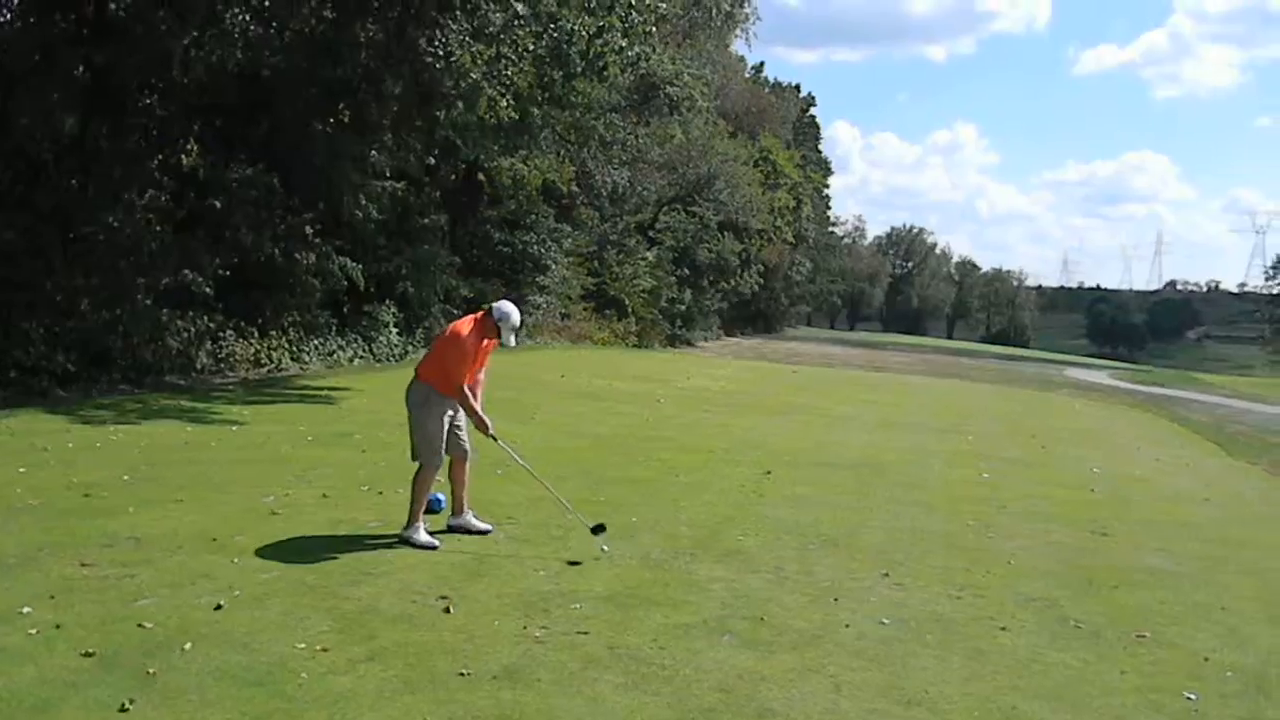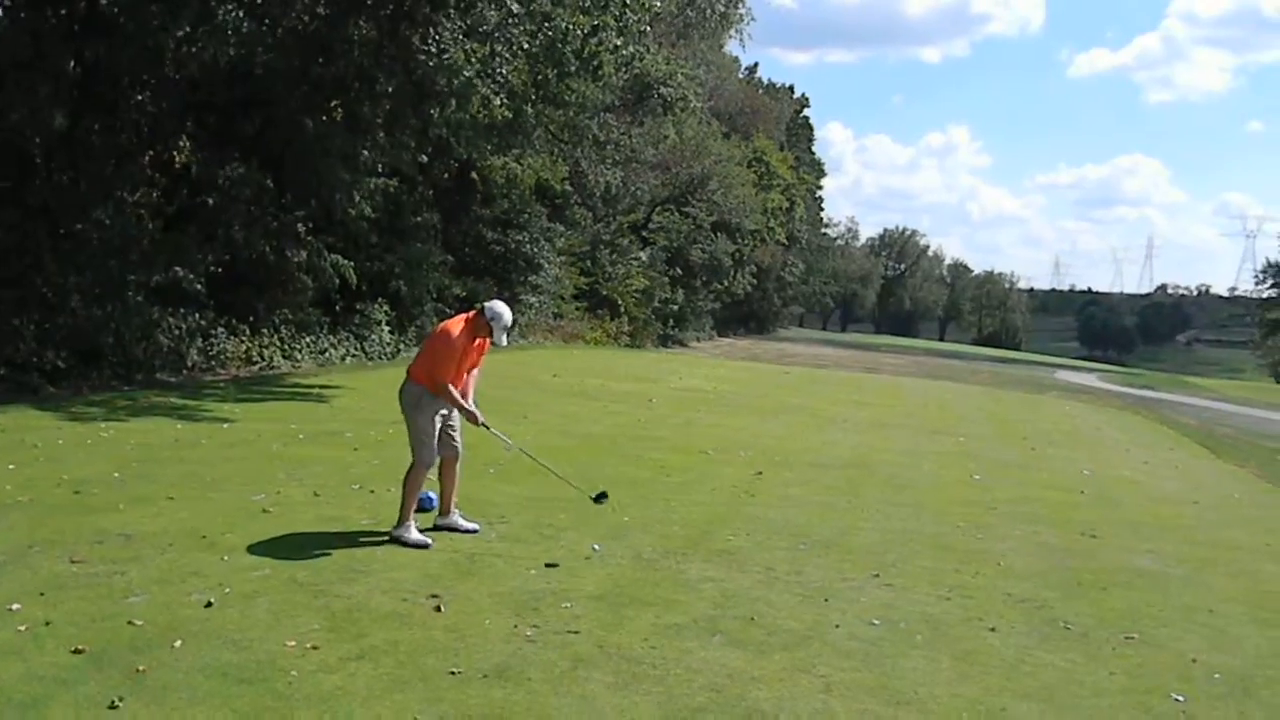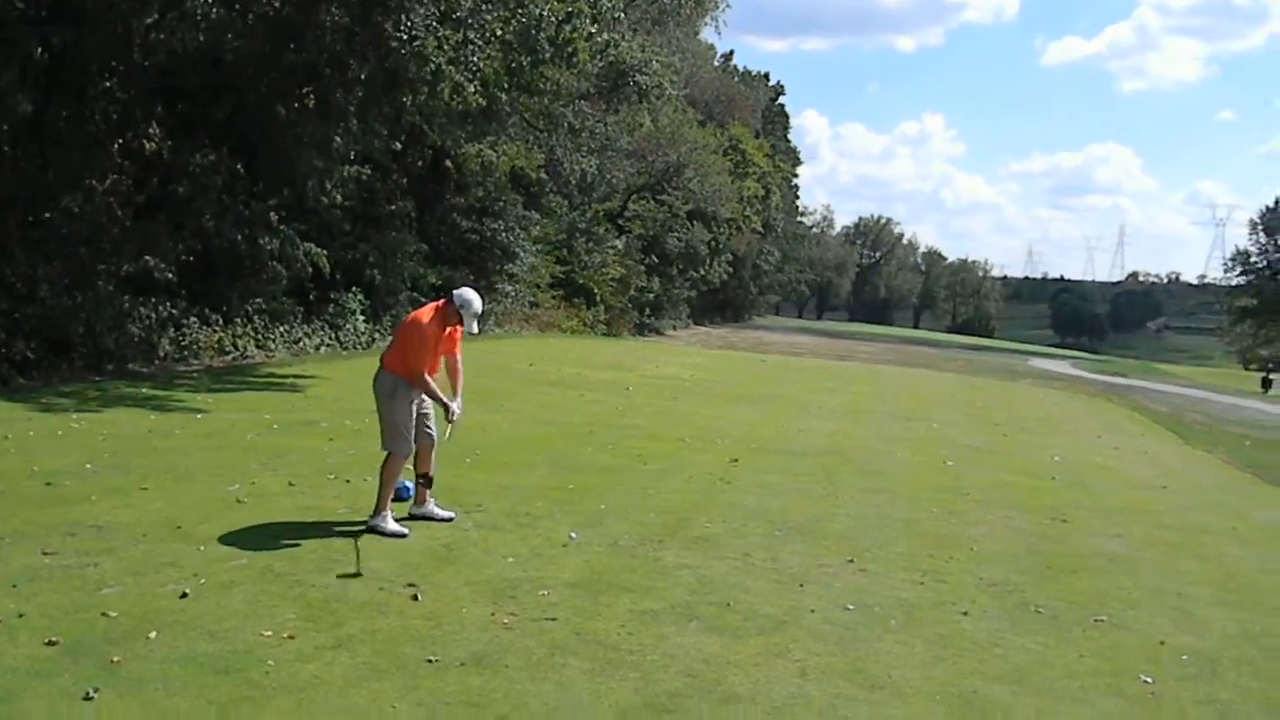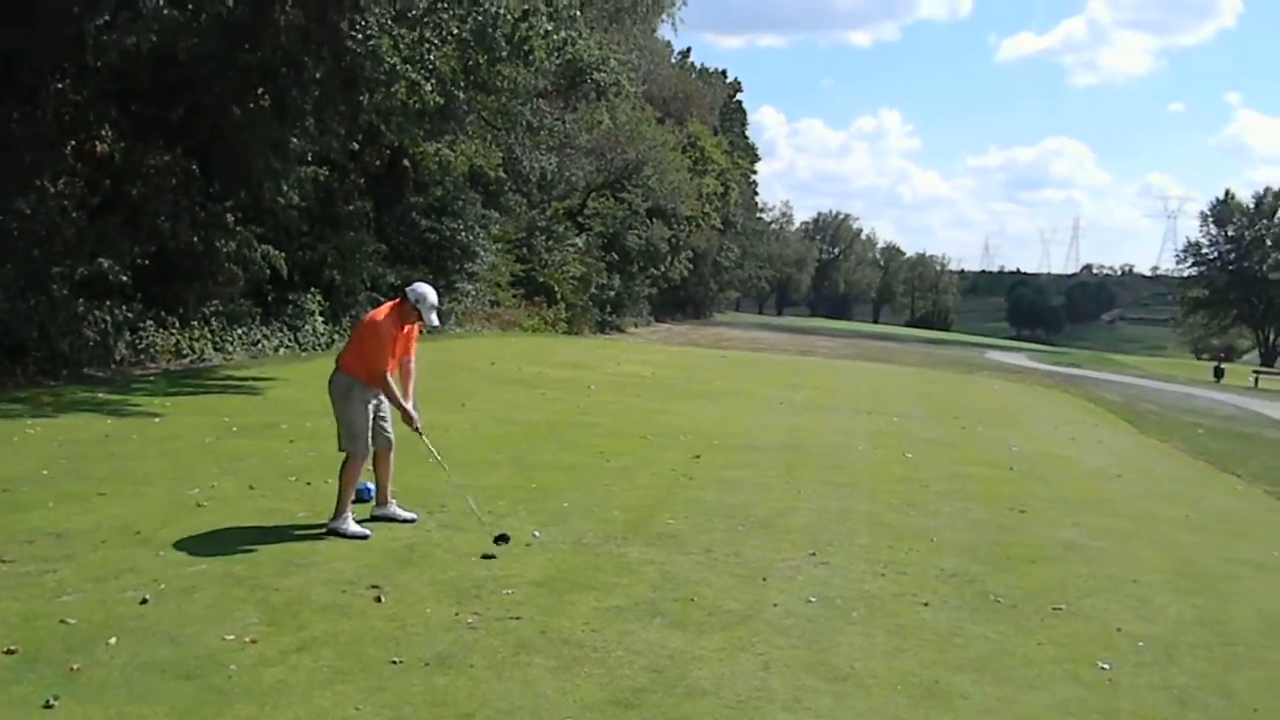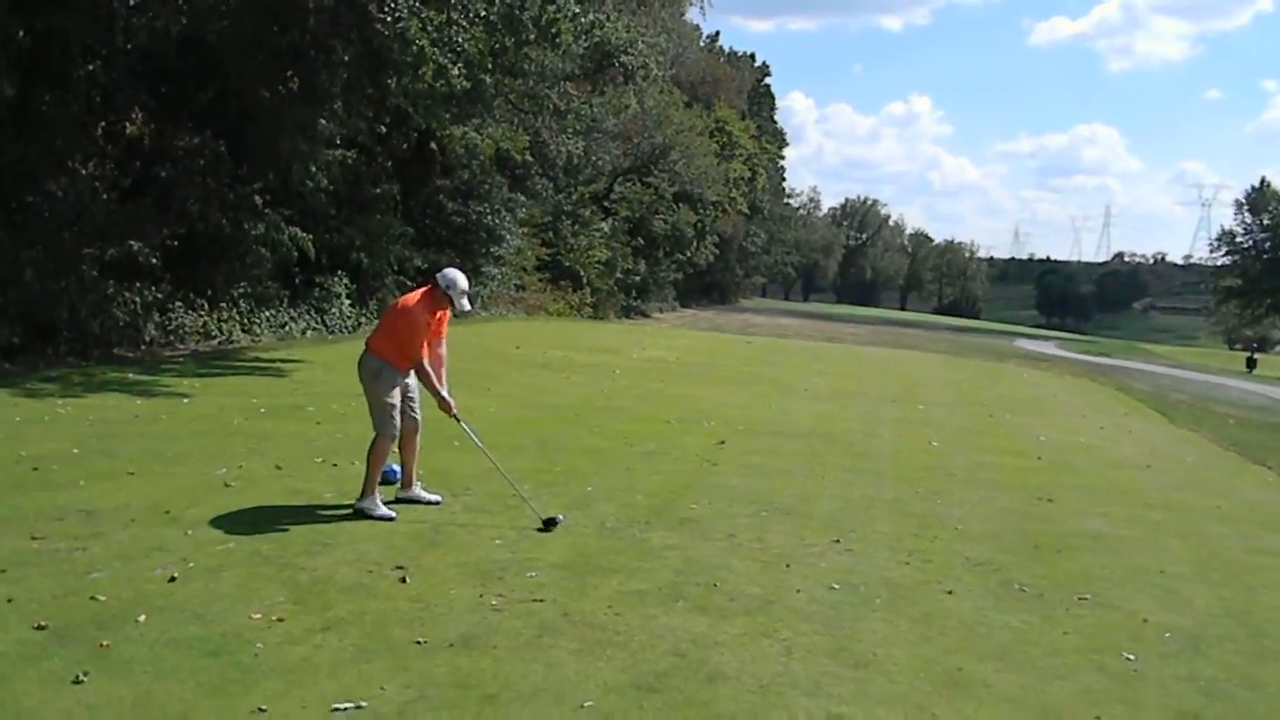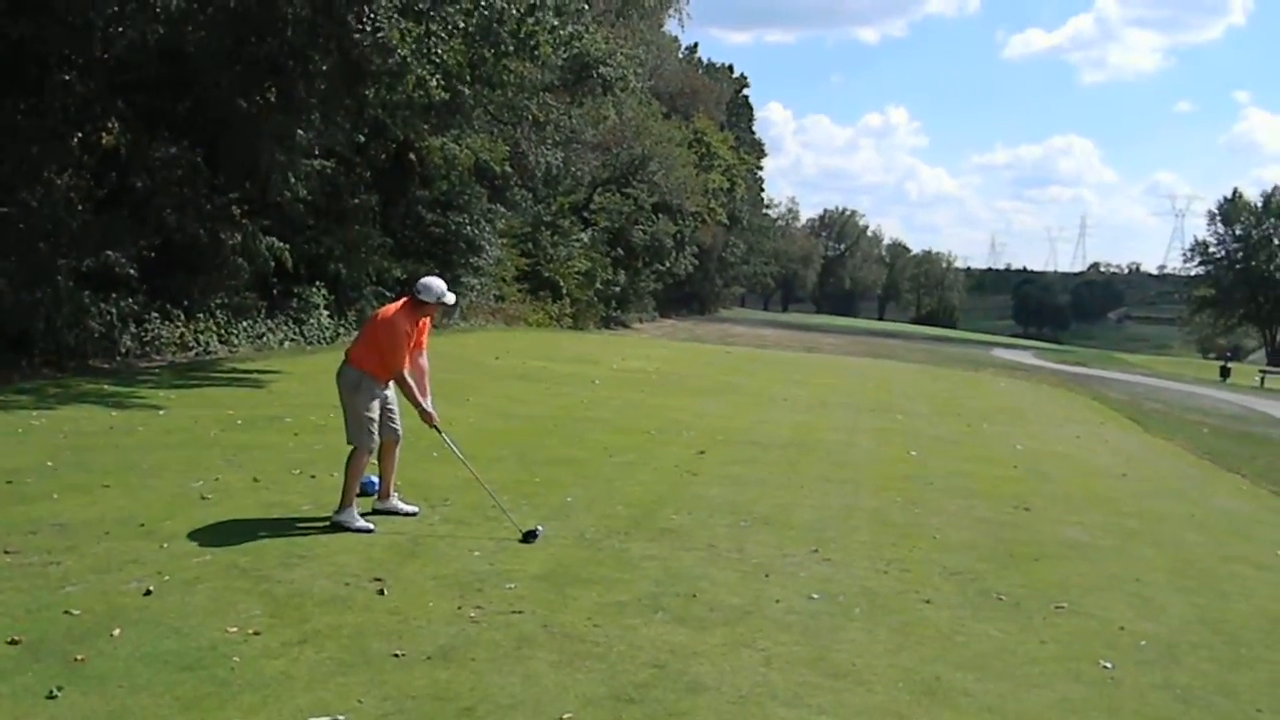
dt=0.5s
person 1, frame 1
left shoulder: (488, 336)
right shoulder: (462, 337)
left elbow: (478, 373)
right elbow: (460, 387)
left wrist: (478, 410)
right wrist: (478, 417)
left hip: (452, 397)
right hip: (428, 396)
left knee: (461, 454)
right knee: (432, 461)
left ankle: (460, 515)
right ankle: (413, 527)
person 1, frame 2
left shoulder: (481, 335)
right shoulder: (453, 336)
left elbow: (472, 368)
right elbow: (442, 384)
left wrist: (469, 401)
right wrist: (466, 410)
left hip: (444, 396)
right hip: (422, 394)
left knee: (452, 454)
right knee: (424, 459)
left ankle: (447, 515)
right ankle: (404, 525)
person 1, frame 3
left shoulder: (452, 323)
right shoulder: (423, 325)
left elbow: (454, 360)
right elbow: (420, 375)
left wrist: (457, 399)
right wrist: (444, 403)
left hip: (417, 385)
right hip: (396, 384)
left knee: (427, 443)
right knee: (401, 449)
left ankle: (422, 504)
right ankle: (380, 516)
person 1, frame 4
left shoulder: (409, 323)
right shoulder: (381, 324)
left elbow: (407, 362)
right elbow: (383, 376)
left wrist: (409, 402)
right wrist: (404, 410)
left hip: (373, 387)
right hip: (351, 385)
left knee: (385, 444)
right knee: (359, 450)
left ankle: (383, 505)
right ankle: (341, 518)
person 1, frame 5
left shoulder: (440, 308)
right shoulder: (413, 310)
left elbow: (438, 347)
right elbow: (421, 363)
left wrist: (443, 388)
right wrist: (440, 397)
left hip: (402, 368)
right hip: (380, 367)
left knee: (412, 426)
right knee: (389, 431)
left ankle: (409, 487)
right ankle: (367, 498)
person 1, frame 6
left shoulder: (422, 318)
right shoulder: (396, 322)
left elbow: (419, 358)
right elbow: (401, 374)
left wrist: (427, 399)
right wrist: (421, 408)
left hip: (381, 380)
right hip: (359, 378)
left knee: (392, 437)
right knee: (366, 444)
left ankle: (386, 498)
right ankle: (345, 511)
